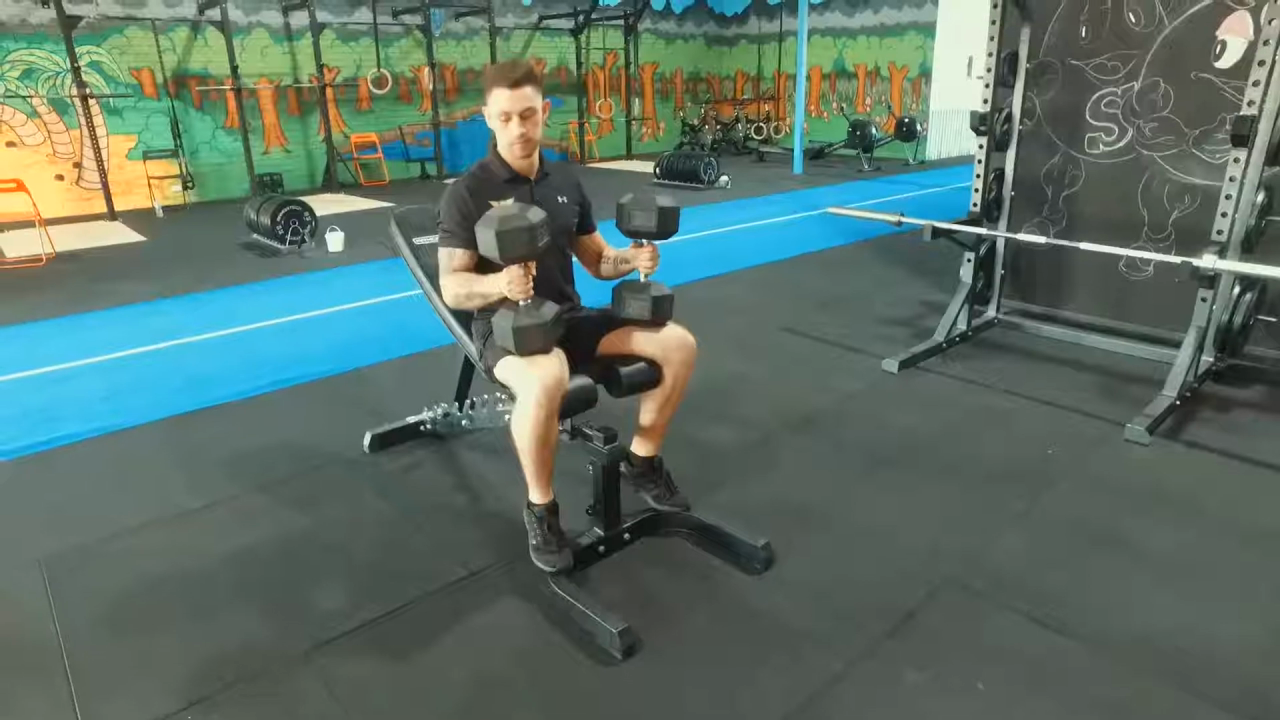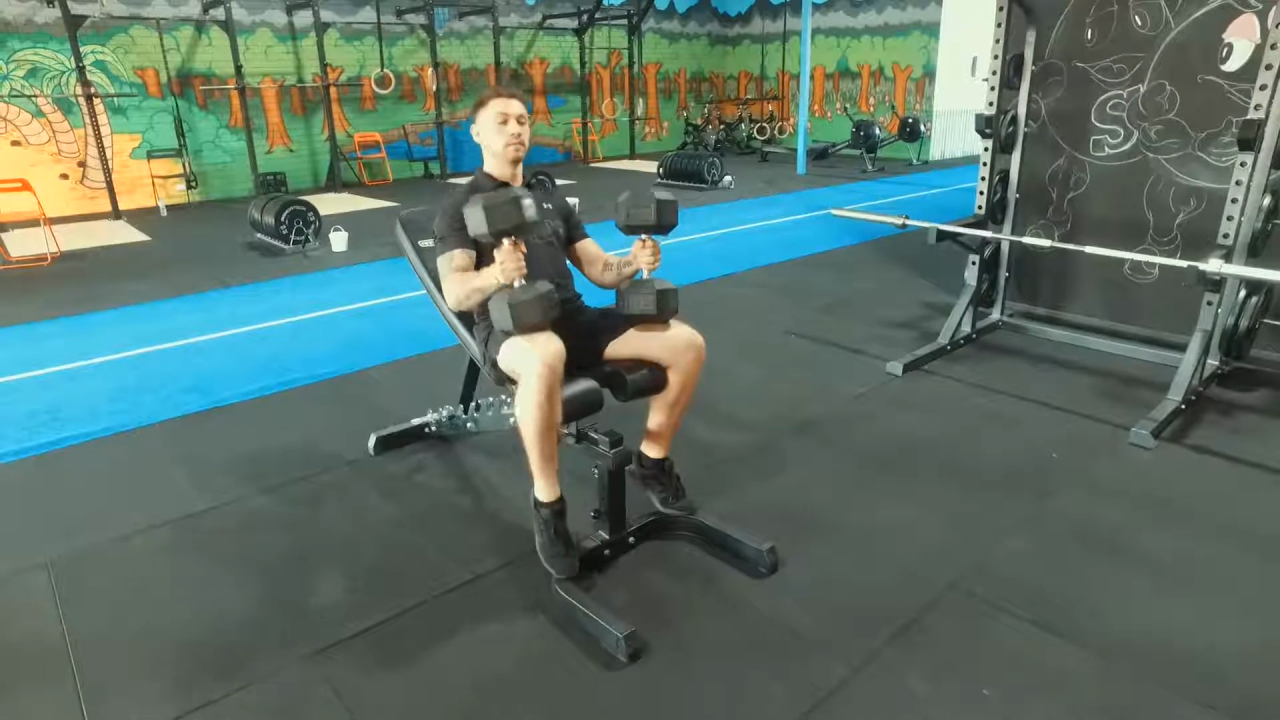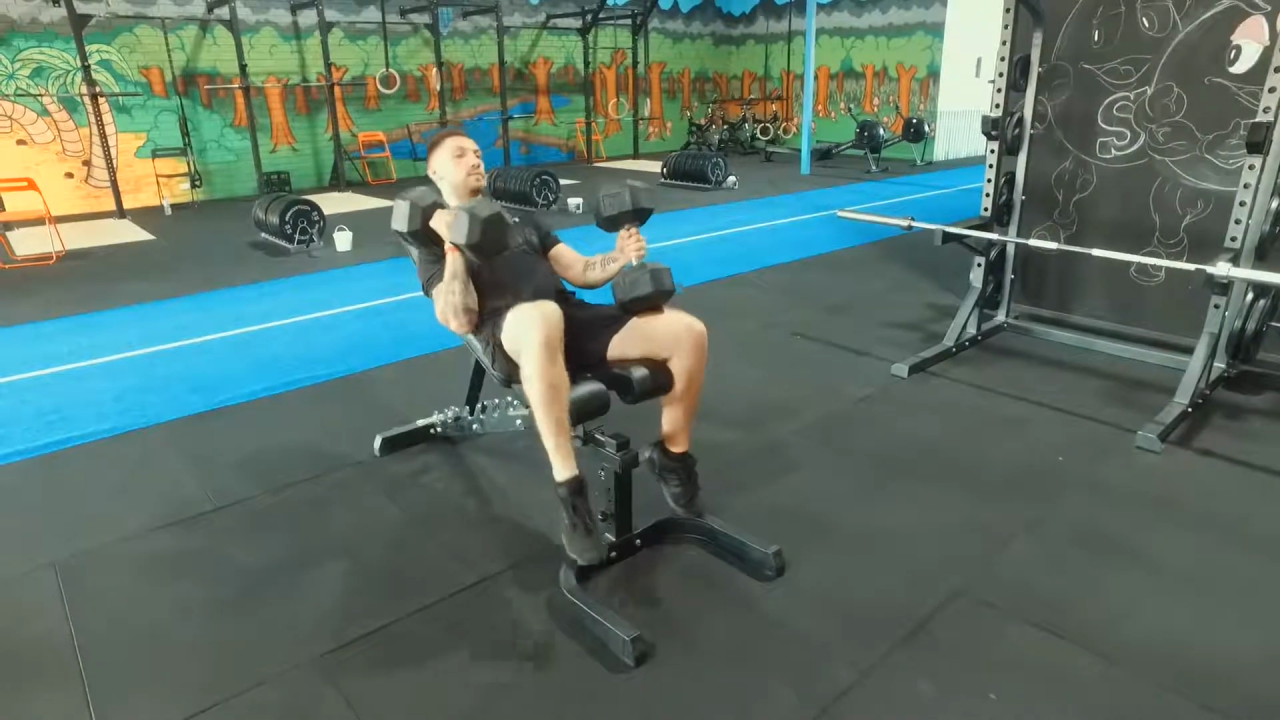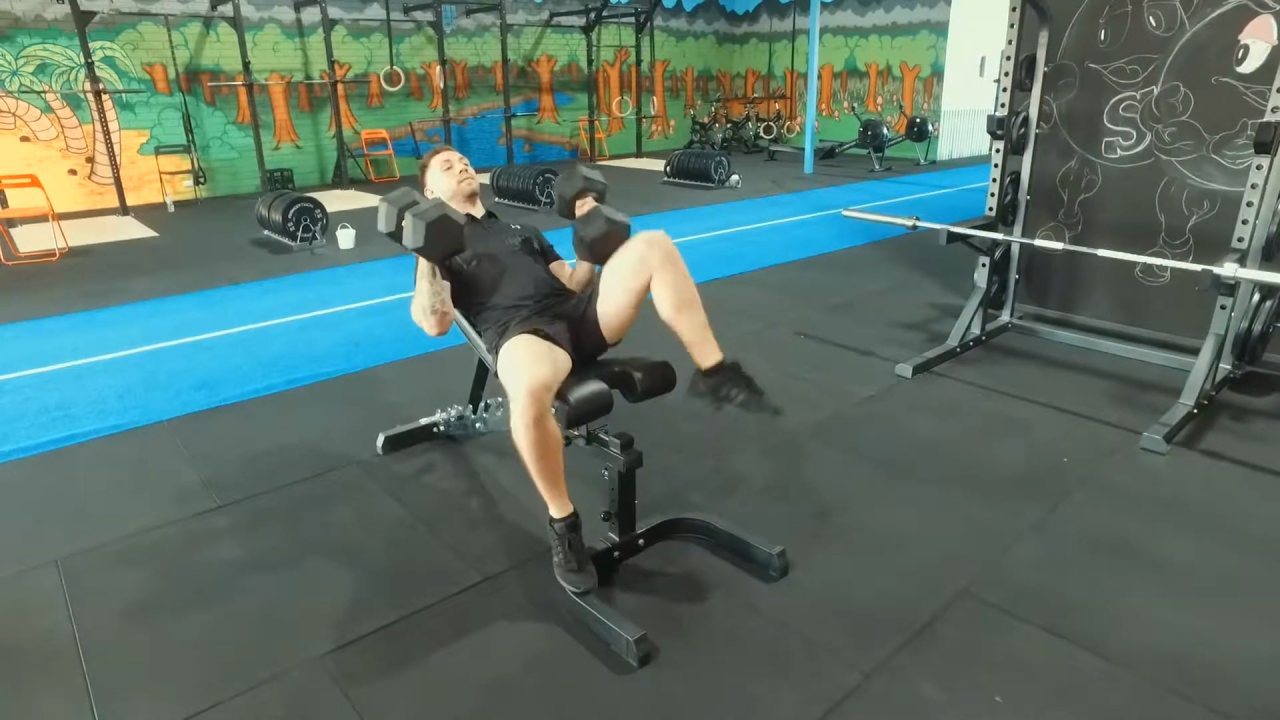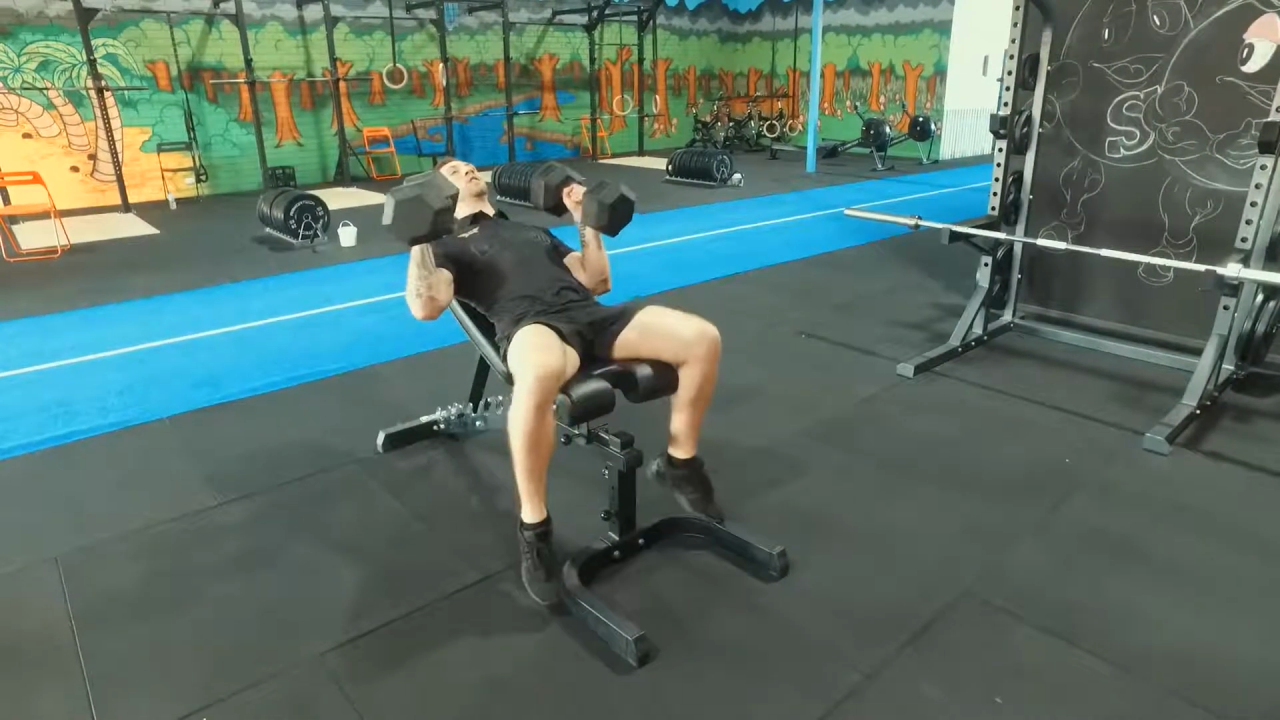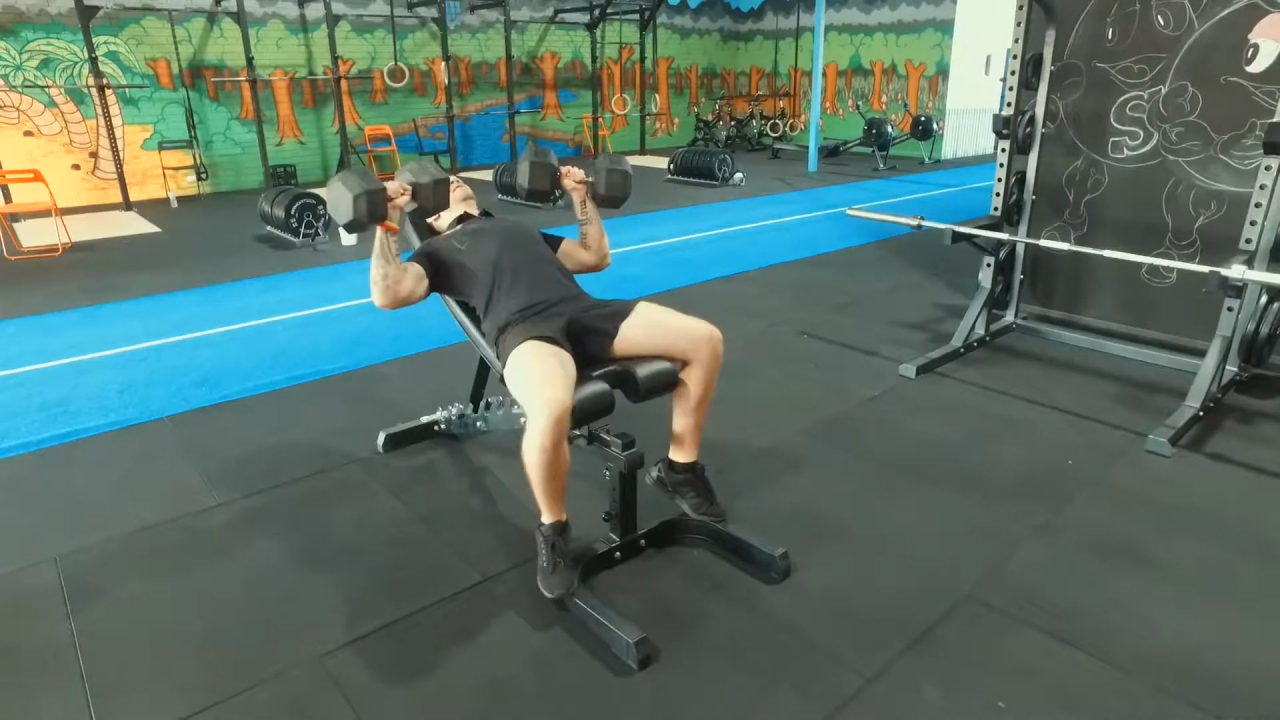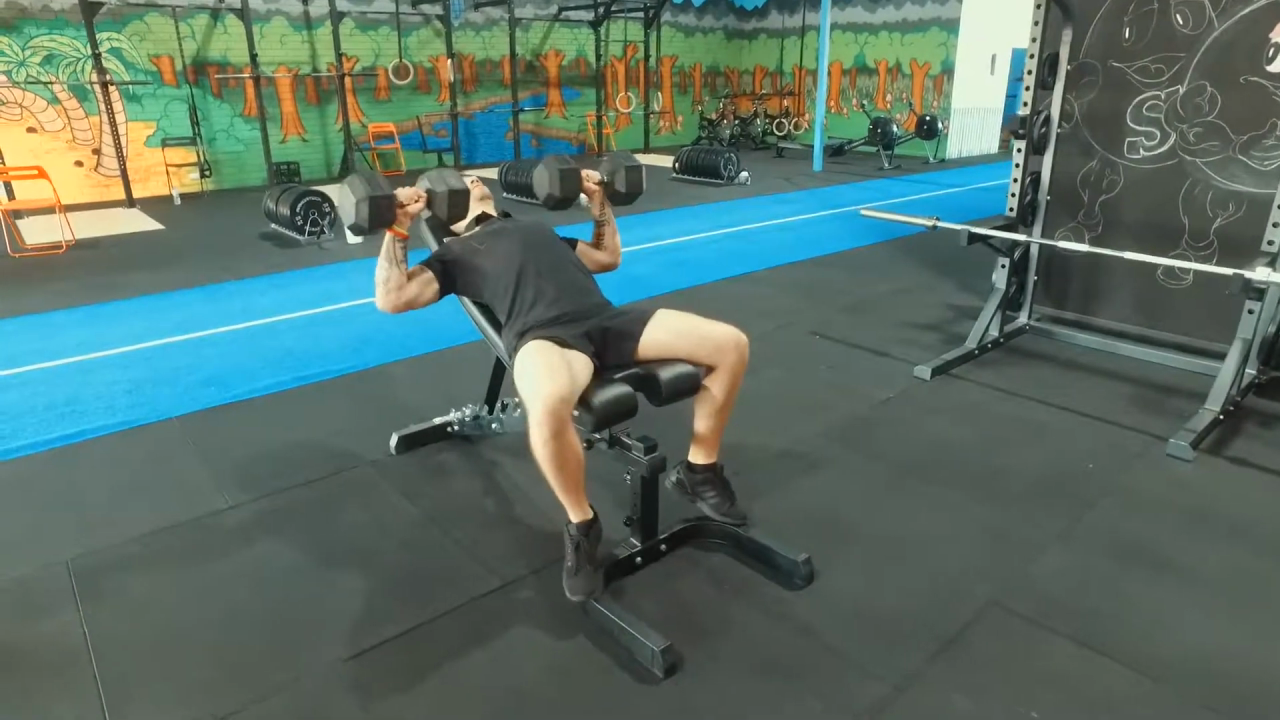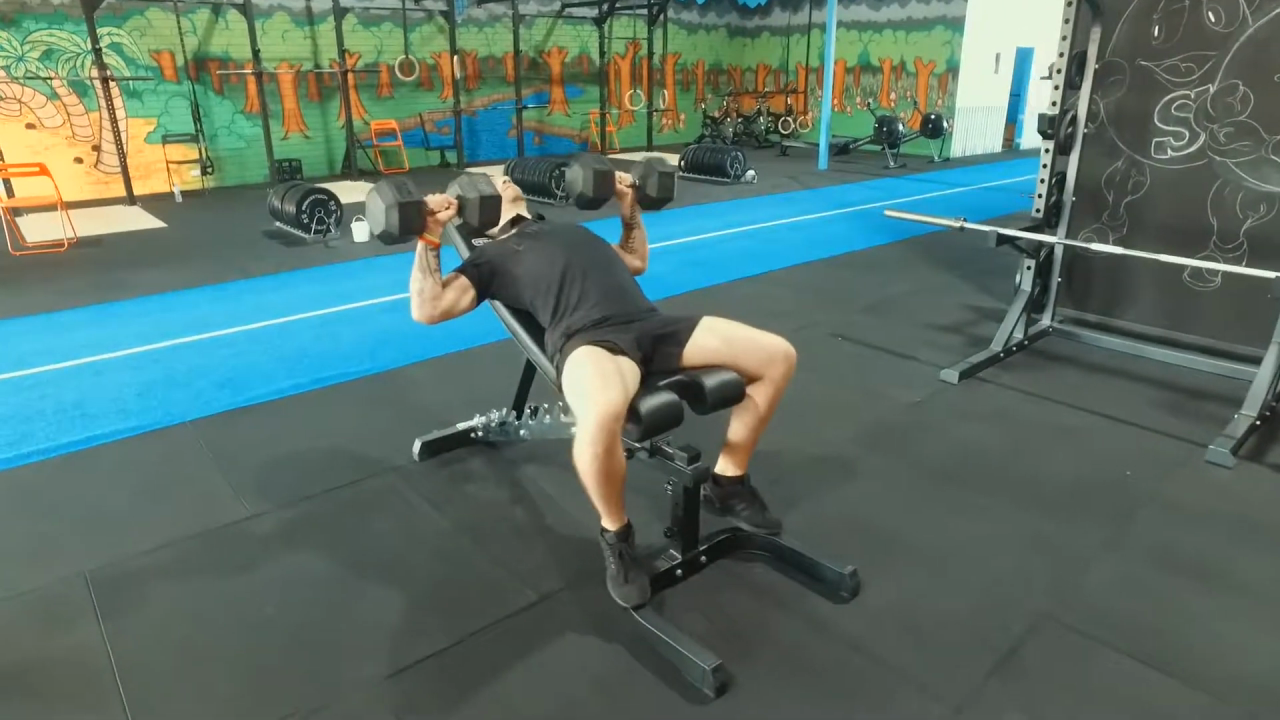
dt=0.5s
person 1, frame 1
left shoulder: (566, 183)
right shoulder: (467, 193)
left elbow: (596, 259)
right elbow: (452, 287)
left wrist: (633, 259)
right wrist: (499, 284)
left hip: (569, 317)
left knee: (678, 344)
right knee: (546, 379)
left ankle: (642, 462)
right ankle: (541, 509)
person 1, frame 2
left shoulder: (552, 200)
right shoulder: (460, 206)
left elbow: (598, 268)
right elbow: (455, 293)
left wrist: (635, 262)
right wrist: (496, 273)
left hip: (573, 318)
right hip: (511, 327)
left knee: (687, 345)
right knee: (546, 359)
left ankle: (652, 463)
right ankle: (548, 506)
person 1, frame 3
left shoulder: (522, 219)
right shoulder: (437, 244)
left elbow: (579, 272)
right elbow: (460, 321)
left wrist: (621, 258)
right wrist: (454, 252)
left hip: (577, 318)
right hip: (515, 328)
left knee: (689, 335)
right knee: (543, 320)
left ankle: (671, 458)
right ankle: (569, 486)
person 1, frame 4
left shoulder: (522, 231)
left elbow: (573, 284)
right elbow: (435, 323)
right wrist: (425, 253)
left hip: (578, 316)
right hip: (521, 333)
left knee: (652, 245)
right knee: (531, 389)
left ankle: (715, 375)
right ankle: (563, 524)
person 1, frame 5
left shoulder: (534, 231)
right shoulder: (450, 247)
left elbow: (598, 282)
right elbow: (425, 307)
left wrist: (584, 221)
left hip: (593, 317)
right hip: (534, 327)
left knee: (703, 339)
right knee: (539, 375)
left ankle: (679, 463)
right ankle: (533, 526)
person 1, frame 6
left shoulder: (523, 229)
right shoulder: (437, 250)
left elbow: (596, 258)
right elbow: (388, 295)
left wrist: (581, 198)
right wrist: (387, 221)
left hip: (586, 311)
right hip: (525, 328)
left knee: (705, 341)
right knee: (551, 412)
left ankle: (680, 468)
right ankle: (552, 529)
person 1, frame 7
left shoulder: (537, 227)
right shoulder: (455, 253)
left elbow: (608, 257)
right elbow: (391, 299)
left wrist: (598, 201)
right wrist: (399, 227)
left hip: (609, 319)
right hip: (545, 334)
left knee: (731, 345)
right knee: (547, 403)
left ankle: (699, 471)
right ankle: (581, 525)
person 1, frame 8
left shoulder: (570, 229)
right shoulder: (491, 256)
left elbow: (636, 262)
right elbow: (427, 308)
left wrist: (628, 205)
right wrist: (431, 234)
left hip: (652, 323)
right hip: (588, 337)
left knee: (778, 357)
right knee: (602, 414)
left ankle: (728, 481)
right ankle: (616, 535)
